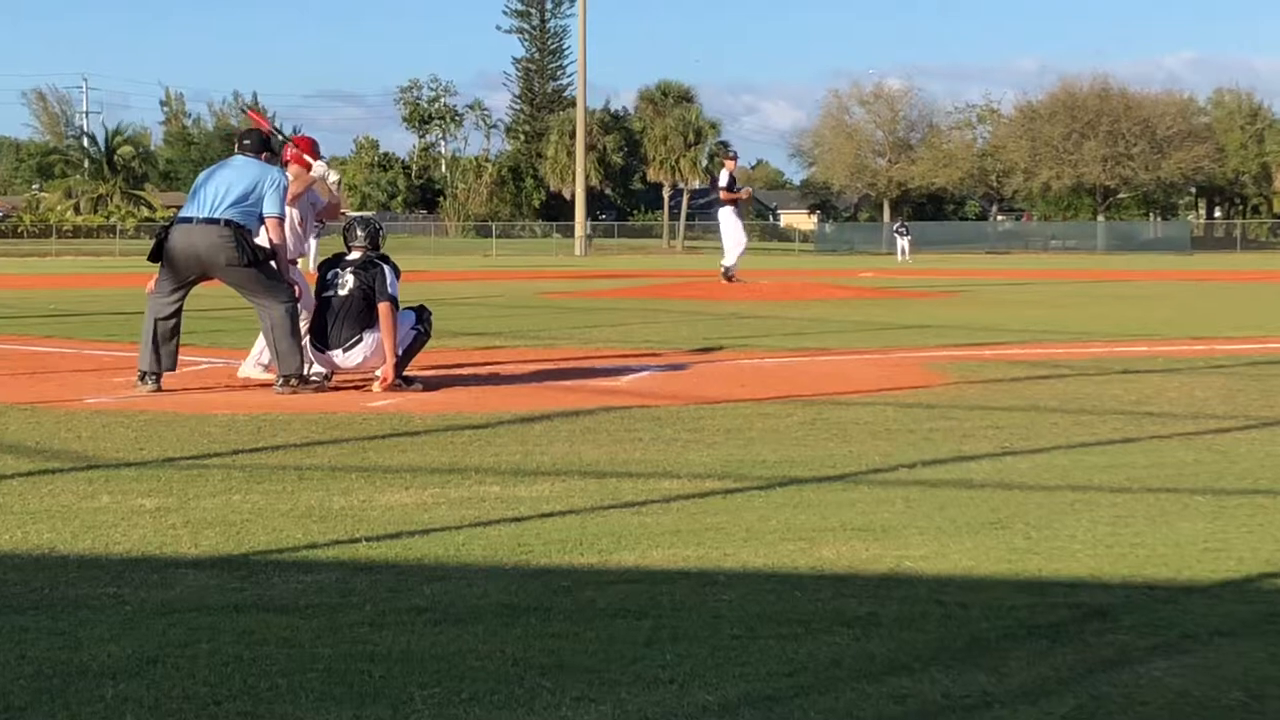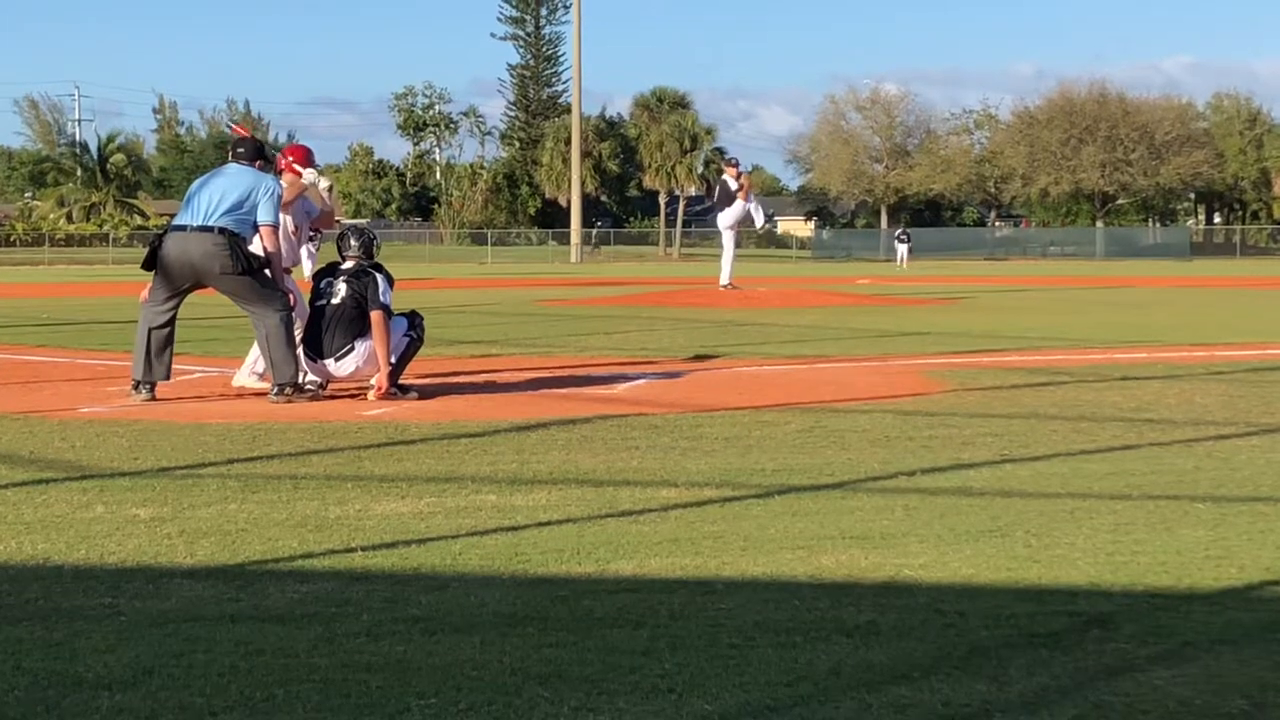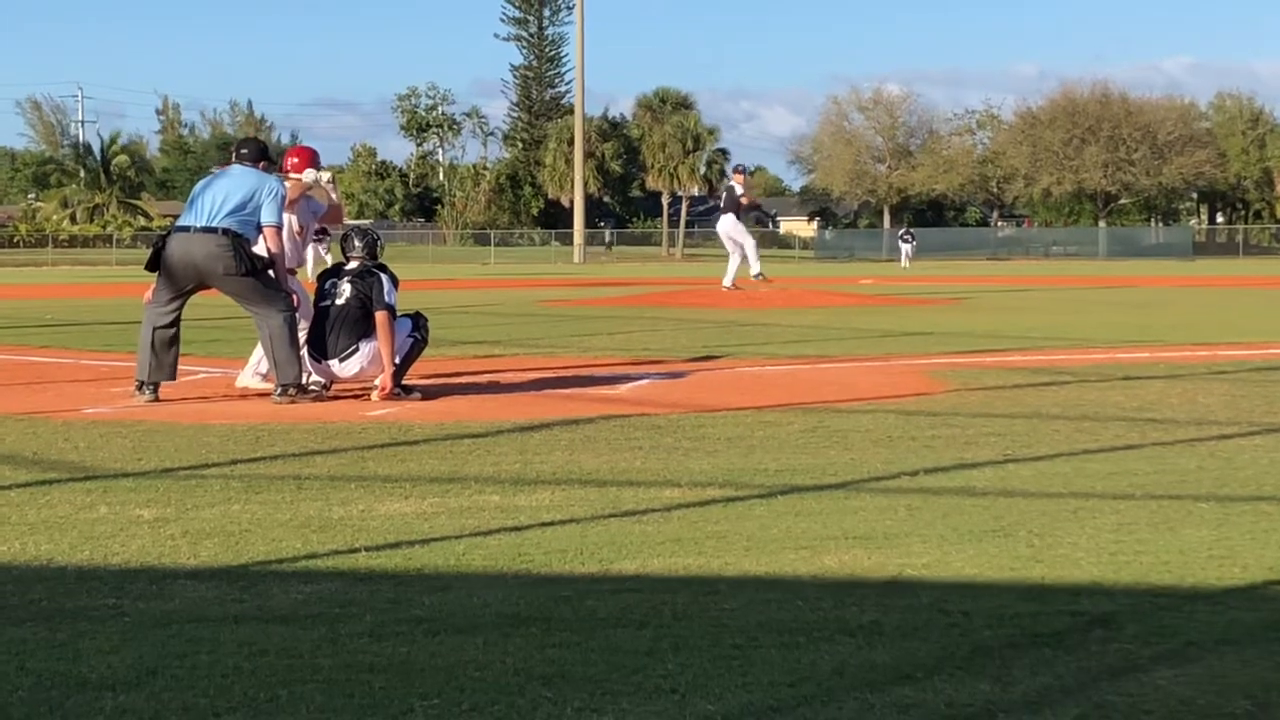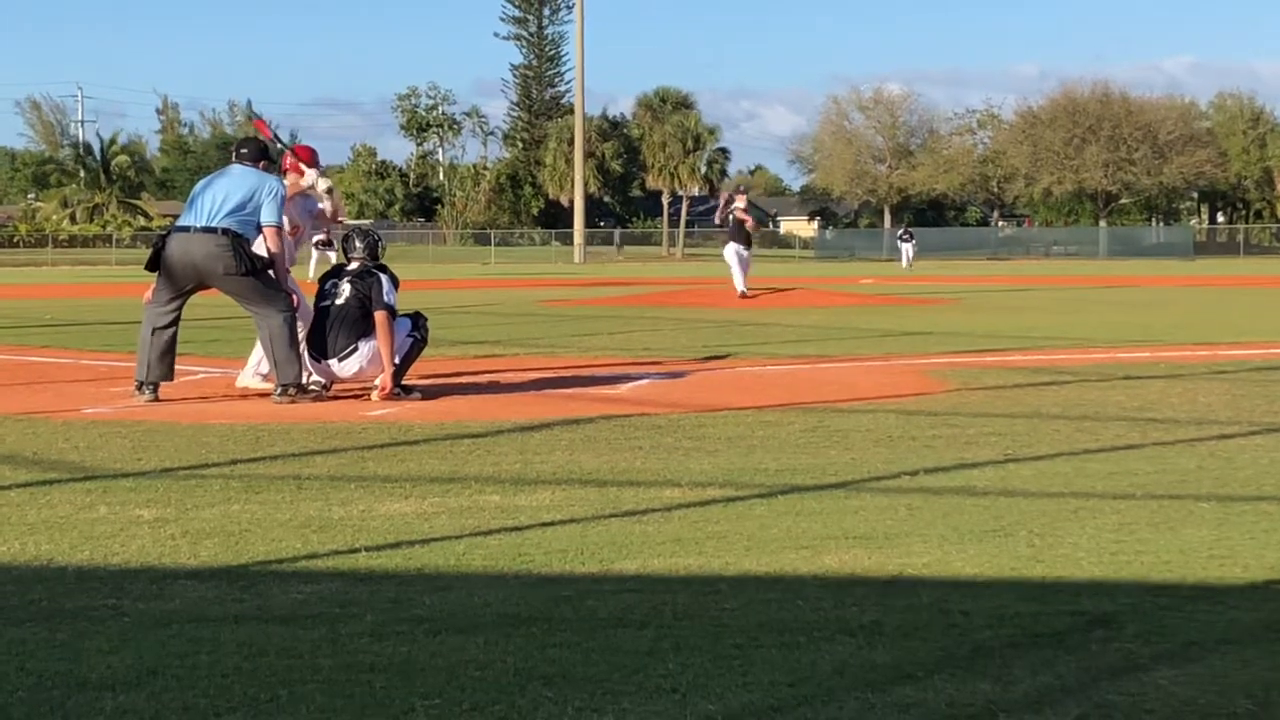
dt=0.4s
person 1, frame 1
left shoulder: (209, 171)
right shoulder: (272, 174)
right elbow: (274, 229)
left wrist: (165, 271)
right wrist: (284, 276)
left hip: (180, 238)
right hip: (223, 240)
left knee: (161, 300)
right knee: (279, 299)
left ankle: (149, 375)
right ankle: (290, 377)
person 1, frame 2
left shoulder: (203, 179)
right shoulder: (266, 182)
right elbow: (269, 237)
left wrist: (158, 278)
right wrist: (280, 284)
left hip: (174, 246)
right hip: (218, 247)
left knee: (155, 307)
right knee: (275, 307)
left ankle: (143, 384)
right ankle: (285, 386)
person 1, frame 3
left shoulder: (206, 181)
right shoulder: (269, 183)
right elbow: (272, 238)
left wrist: (162, 279)
right wrist: (283, 284)
left hip: (177, 246)
right hip: (220, 249)
left knee: (158, 309)
right knee: (277, 307)
left ankle: (146, 385)
right ankle: (288, 386)
person 1, frame 4
left shoulder: (207, 180)
right shoulder: (269, 183)
right elbow: (272, 238)
left wrist: (162, 279)
right wrist: (283, 284)
left hip: (177, 246)
right hip: (221, 249)
left knee: (158, 309)
right knee: (278, 307)
left ankle: (146, 385)
right ankle: (288, 386)
person 2, frame 1
left shoulder: (308, 191)
left elbow: (331, 213)
right elbow: (289, 196)
left wrist: (333, 188)
right wrist: (315, 175)
left hip: (289, 264)
left knee: (306, 313)
left ankle: (304, 363)
right ankle: (254, 366)
person 2, frame 2
left shoulder: (303, 200)
left elbow: (326, 222)
right elbow: (282, 202)
left wrist: (325, 195)
right wrist: (306, 182)
left hip: (283, 273)
left knee: (301, 322)
right ankle: (249, 374)
person 2, frame 3
left shoulder: (309, 201)
right elbow: (286, 200)
left wrist: (330, 189)
right wrist: (308, 181)
left hip: (288, 274)
left knee: (305, 321)
left ankle: (301, 372)
right ankle: (252, 375)
person 2, frame 4
left shoulder: (306, 199)
left elbow: (330, 218)
left wrist: (327, 196)
right wrist: (303, 184)
left knee: (302, 319)
left ankle: (302, 371)
right ankle: (253, 374)
person 3, frame 1
left shoulder: (328, 266)
right shoulder: (380, 267)
right elbow: (386, 311)
right wrist: (391, 361)
left hip: (319, 354)
right hip: (356, 351)
right knee: (421, 316)
right ankle: (391, 376)
person 3, frame 2
left shoulder: (323, 275)
right shoulder: (373, 276)
right elbow: (378, 320)
right wrist: (385, 370)
left hip: (312, 364)
right hip: (348, 361)
right knee: (413, 322)
left ankle: (314, 381)
right ankle: (386, 384)
person 3, frame 3
left shoulder: (328, 276)
right shoulder: (378, 277)
right elbow: (383, 321)
right wrist: (389, 370)
left hip: (317, 365)
right hip: (352, 362)
right knee: (416, 323)
left ankle: (319, 381)
right ankle: (390, 386)
person 3, frame 4
left shoulder: (329, 277)
right shoulder: (378, 277)
right elbow: (382, 321)
right wrist: (389, 370)
left hip: (317, 364)
right hip: (352, 361)
right knee: (416, 323)
left ankle: (320, 381)
right ankle: (390, 385)
